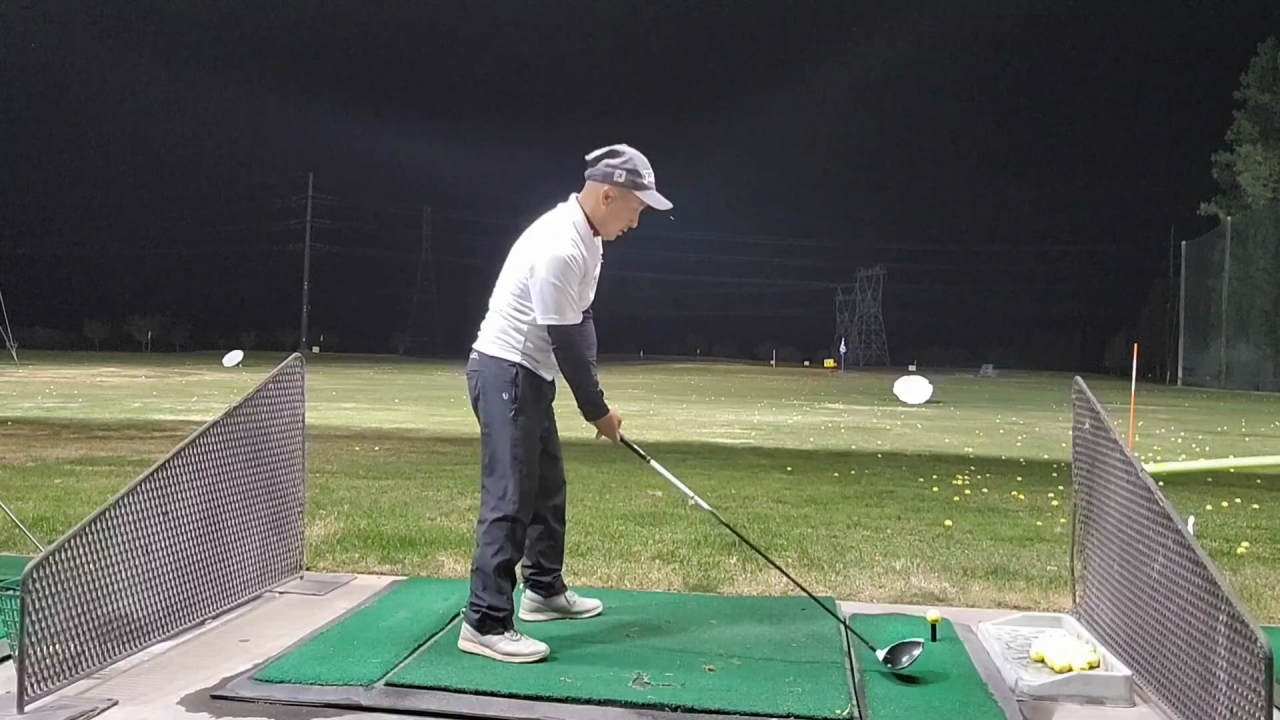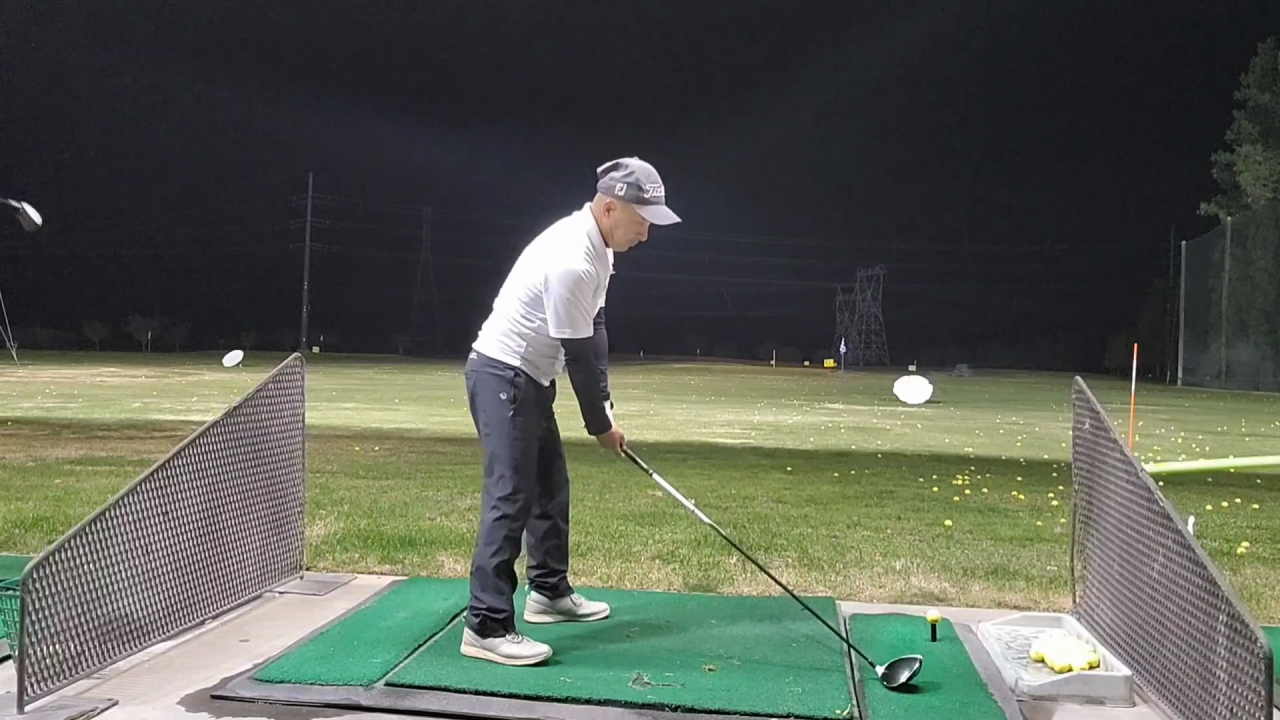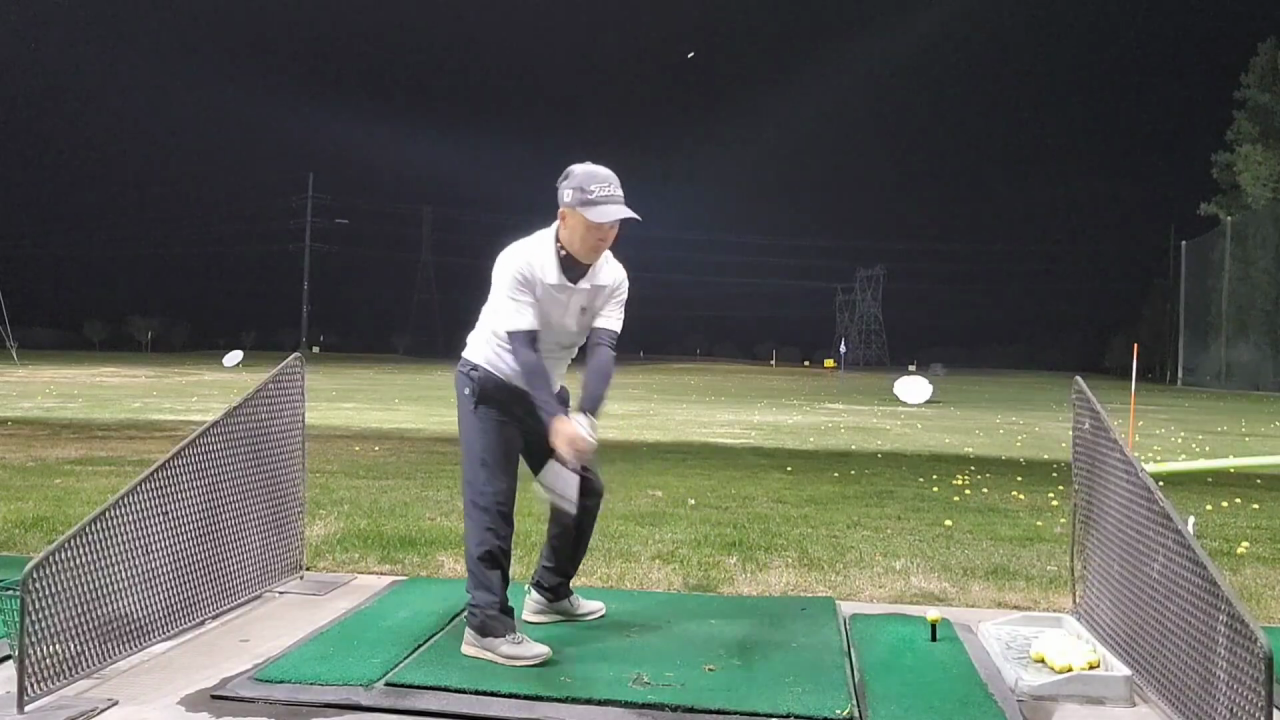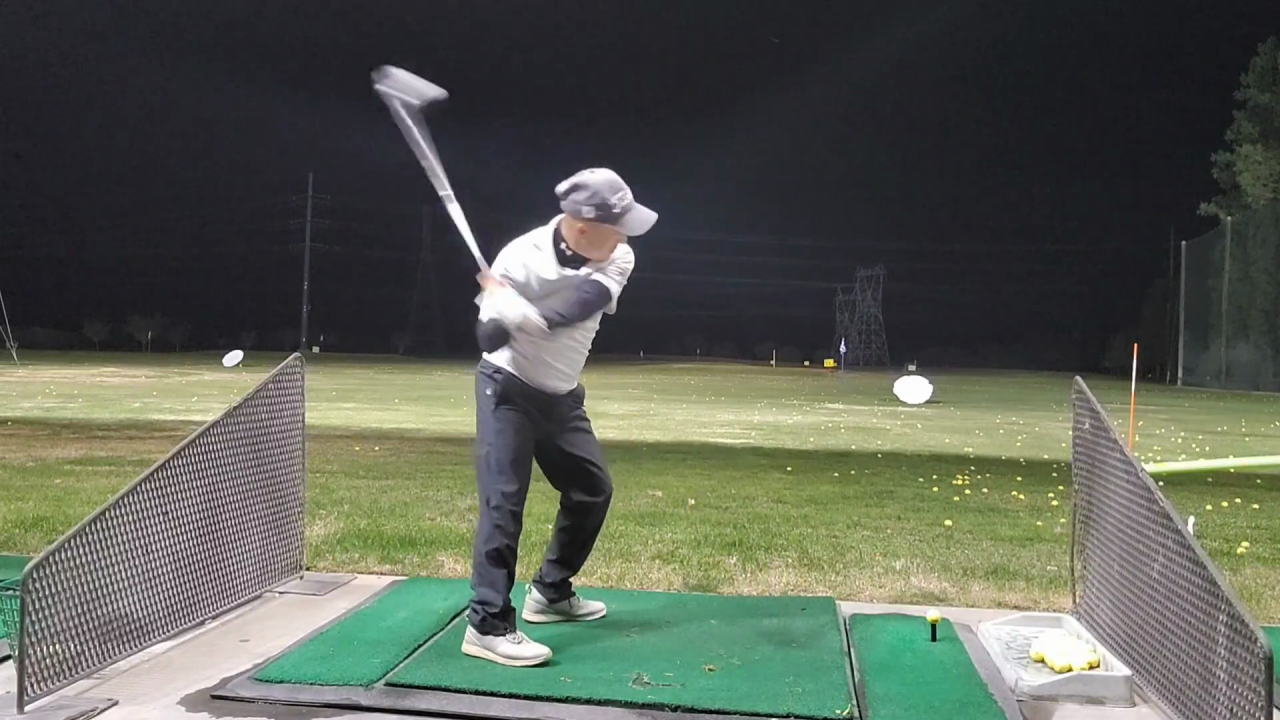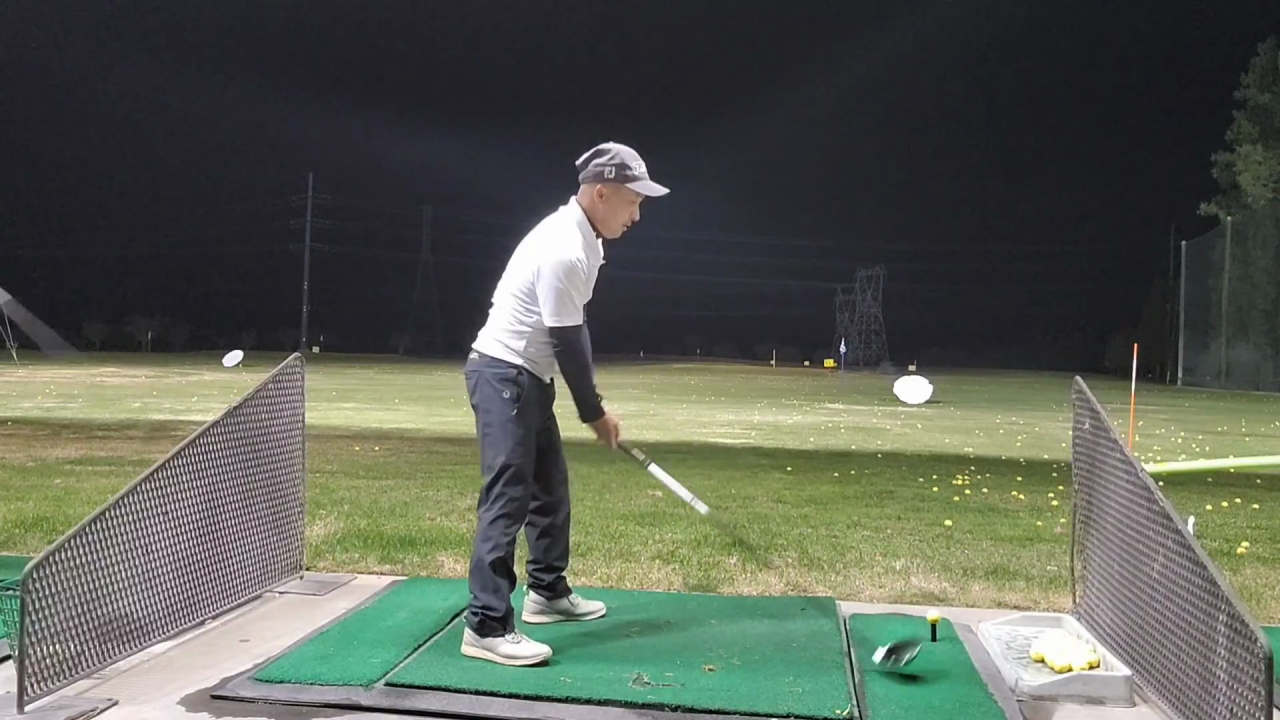
dt=1s
person 1, frame 1
left shoulder: (585, 238)
right shoulder: (559, 247)
left elbow: (580, 324)
right elbow: (565, 340)
left wrist: (596, 399)
right wrist: (597, 410)
left hip: (529, 374)
right hip: (506, 372)
left knee: (547, 486)
right knee: (511, 494)
left ankle: (544, 589)
right ankle: (485, 622)
person 1, frame 2
left shoulder: (594, 244)
right shoulder: (571, 261)
left elbow: (593, 331)
right elbow: (577, 354)
left wrist: (605, 403)
right wrist: (599, 424)
left hip: (529, 377)
right hip: (502, 374)
left knee: (551, 486)
right knee: (511, 494)
left ankle: (549, 591)
right ankle: (486, 625)
person 1, frame 3
left shoulder: (611, 275)
right shoulder: (520, 261)
left elbow: (601, 350)
right elbow: (524, 349)
left wrist: (583, 417)
right wrist: (556, 419)
left hip: (542, 392)
right hip: (490, 383)
left knee: (584, 488)
right knee: (492, 497)
left ankle: (549, 592)
right ankle: (486, 626)
person 1, frame 4
left shoulder: (617, 258)
right shoulder: (520, 258)
left elbow: (581, 305)
right elbow: (490, 340)
left wrist: (530, 316)
right wrist: (499, 317)
left hip: (562, 394)
right hip: (509, 386)
left knee: (592, 491)
right knee: (504, 499)
left ankle: (550, 592)
right ankle: (488, 624)
person 1, frame 5
left shoulder: (576, 234)
right shoulder: (565, 251)
left elbow: (570, 332)
right elbow: (566, 342)
left wrist: (592, 400)
right wrist: (593, 411)
left hip: (526, 375)
right hip: (504, 373)
left knee: (550, 486)
right knee: (508, 495)
left ankle: (547, 591)
right ankle: (486, 625)
